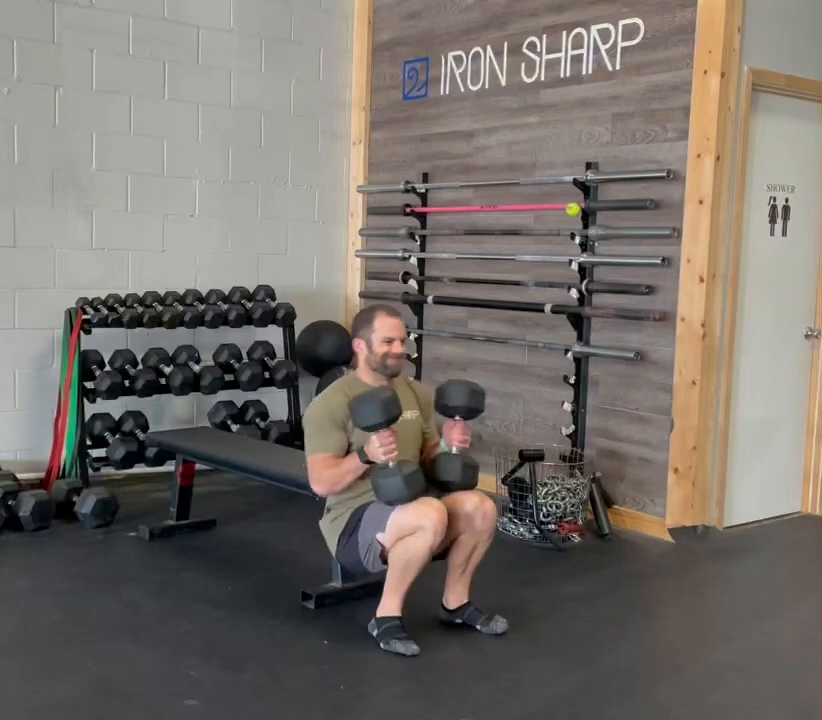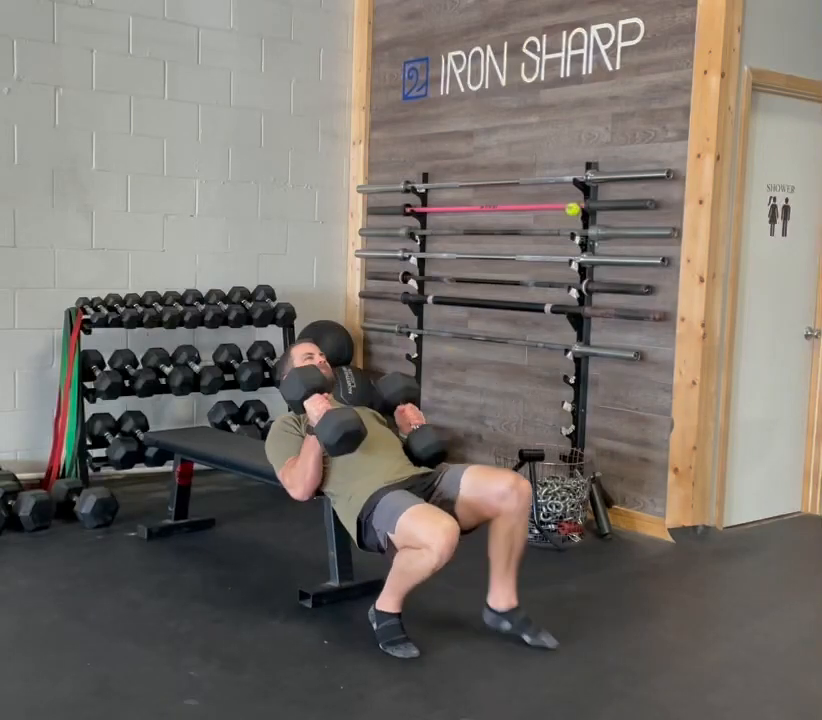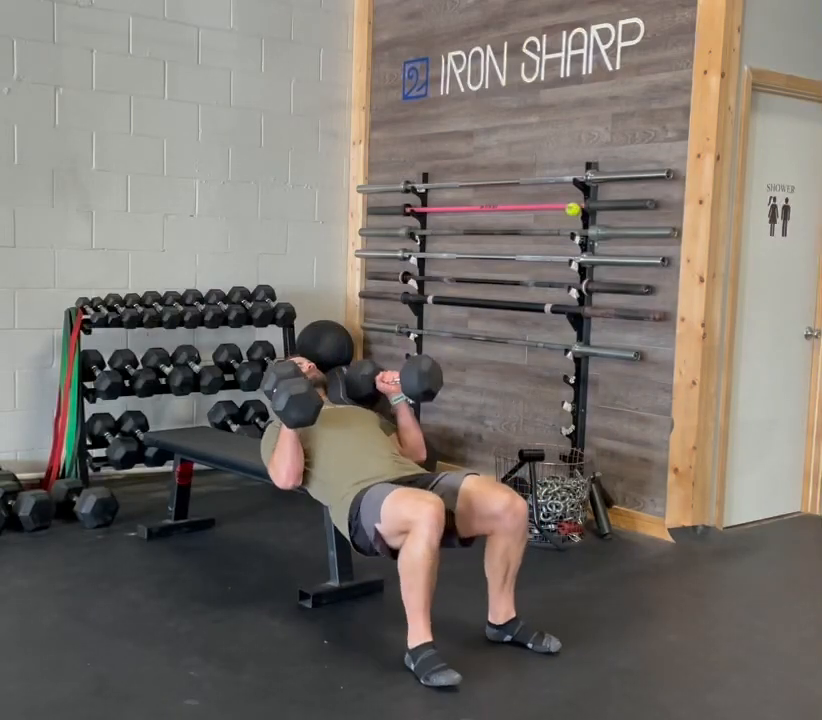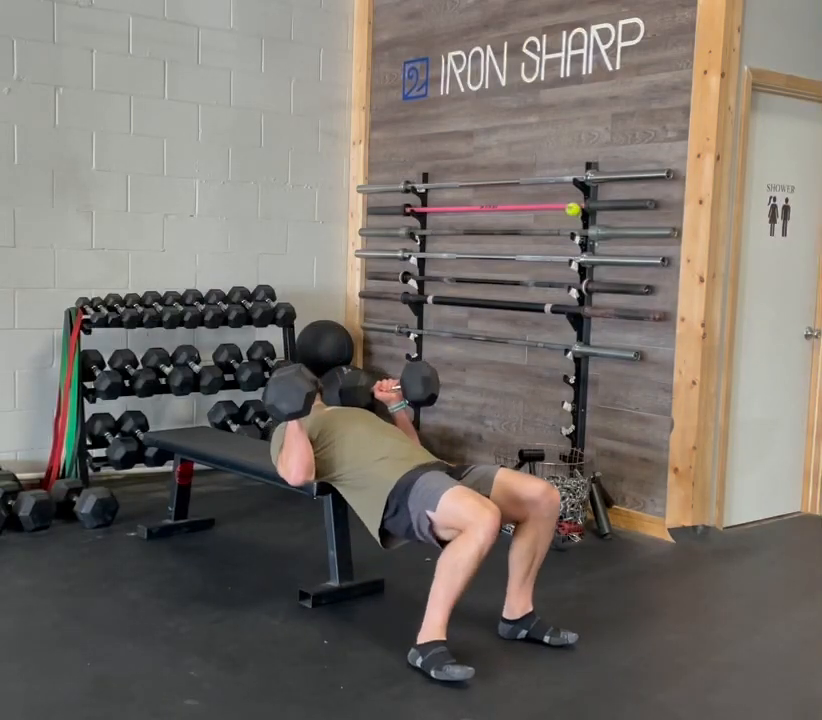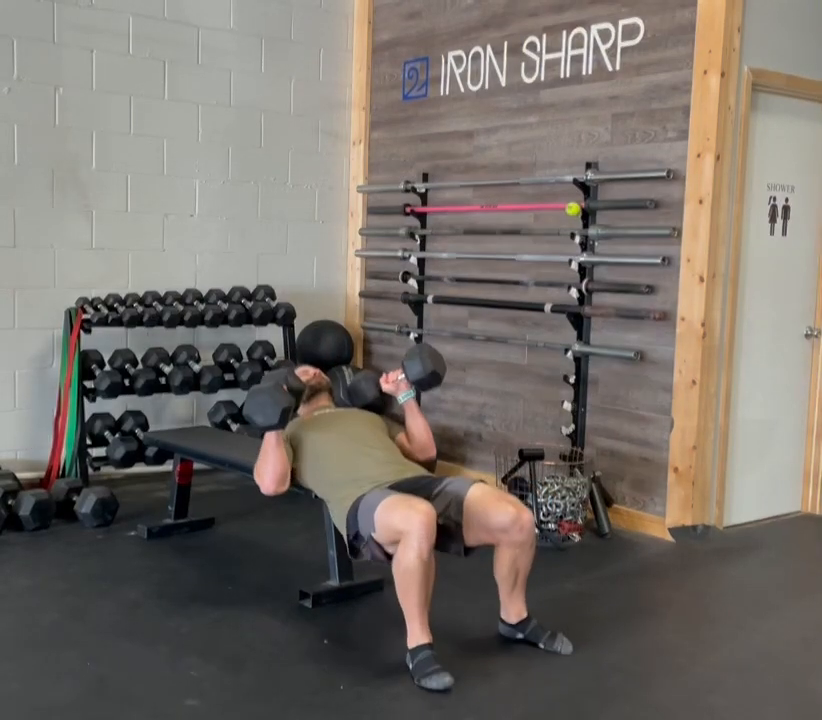
dt=0.7s
person 1, frame 1
left shoulder: (417, 394)
right shoulder: (332, 404)
left elbow: (427, 459)
right elbow: (321, 481)
left wrist: (448, 445)
right wrist: (366, 455)
left hip: (407, 506)
right hip: (355, 522)
left knee: (480, 509)
right knee: (431, 515)
left ankle: (456, 603)
right ankle: (387, 615)
person 1, frame 2
left shoulder: (363, 411)
right shoulder: (287, 426)
right elbow: (301, 489)
left wrist: (410, 431)
right wrist: (316, 428)
left hip: (420, 480)
right hip: (373, 501)
left knee: (513, 489)
right knee: (440, 537)
left ankle: (503, 605)
right ankle: (386, 609)
person 1, frame 3
left shoulder: (361, 412)
right shoulder: (281, 429)
left elbow: (416, 453)
right elbow: (286, 479)
left wrist: (398, 398)
left hip: (416, 480)
right hip: (366, 499)
left knee: (510, 508)
right knee: (427, 513)
left ankle: (502, 618)
right ankle: (419, 644)
person 1, frame 4
left shoulder: (354, 413)
right shoulder: (289, 430)
right elbow: (299, 474)
left wrist: (397, 404)
left hip: (434, 471)
right hip: (398, 488)
left knee: (544, 498)
right knee: (483, 519)
left ankle: (517, 615)
right ankle: (428, 642)
person 1, frame 5
left shoulder: (368, 416)
right shoulder: (288, 431)
left elbow: (424, 451)
right elbow: (271, 484)
left wrist: (404, 395)
left hip: (422, 484)
right hip: (368, 502)
left knee: (516, 520)
right knee: (419, 520)
left ankle: (515, 618)
right ankle: (419, 645)
